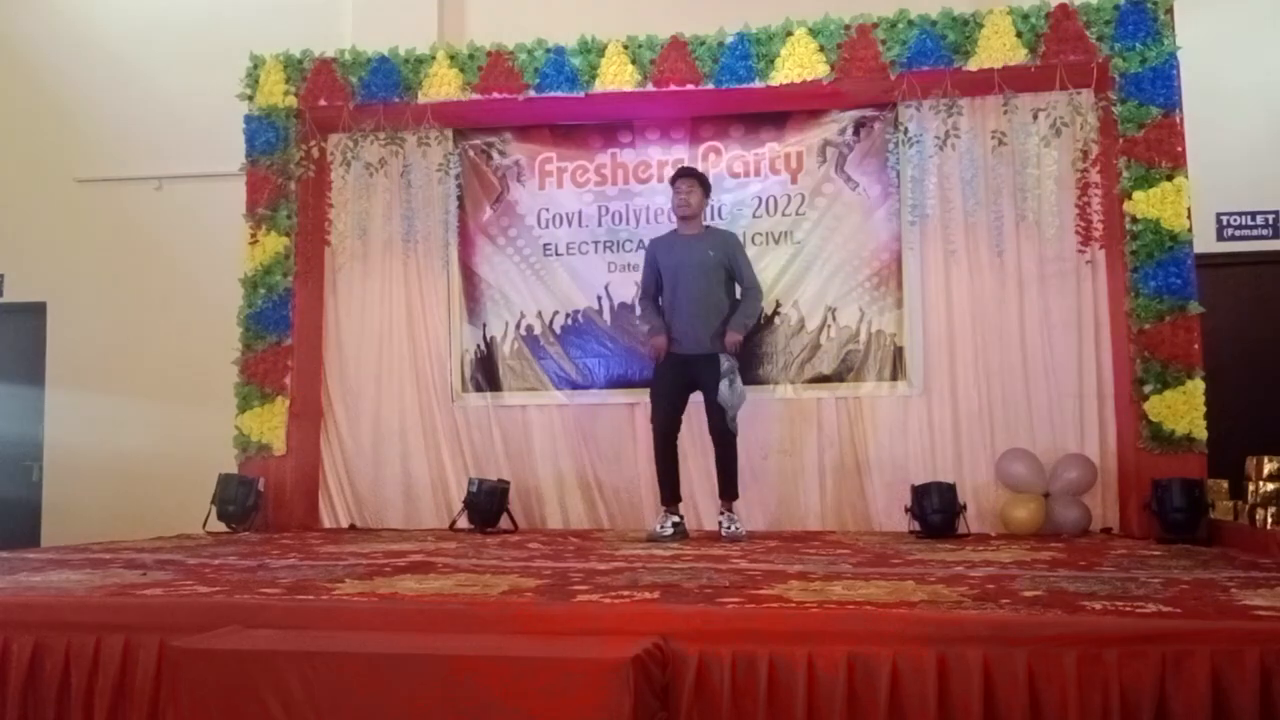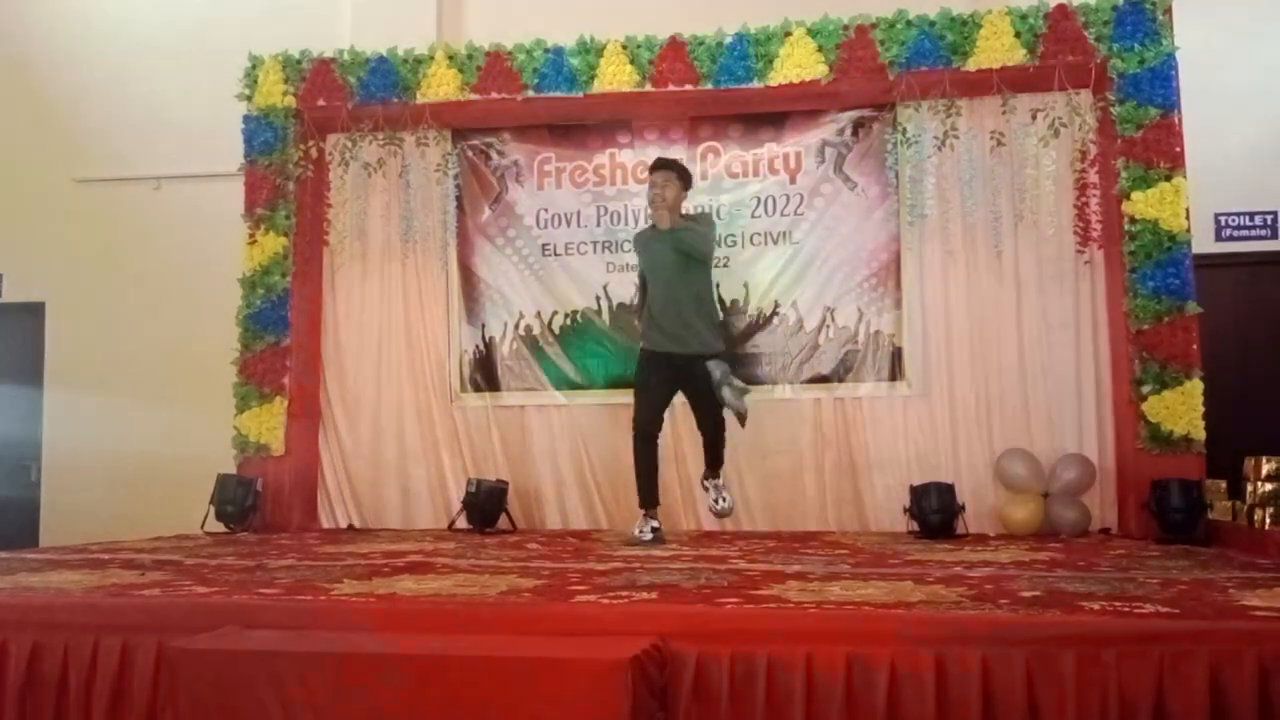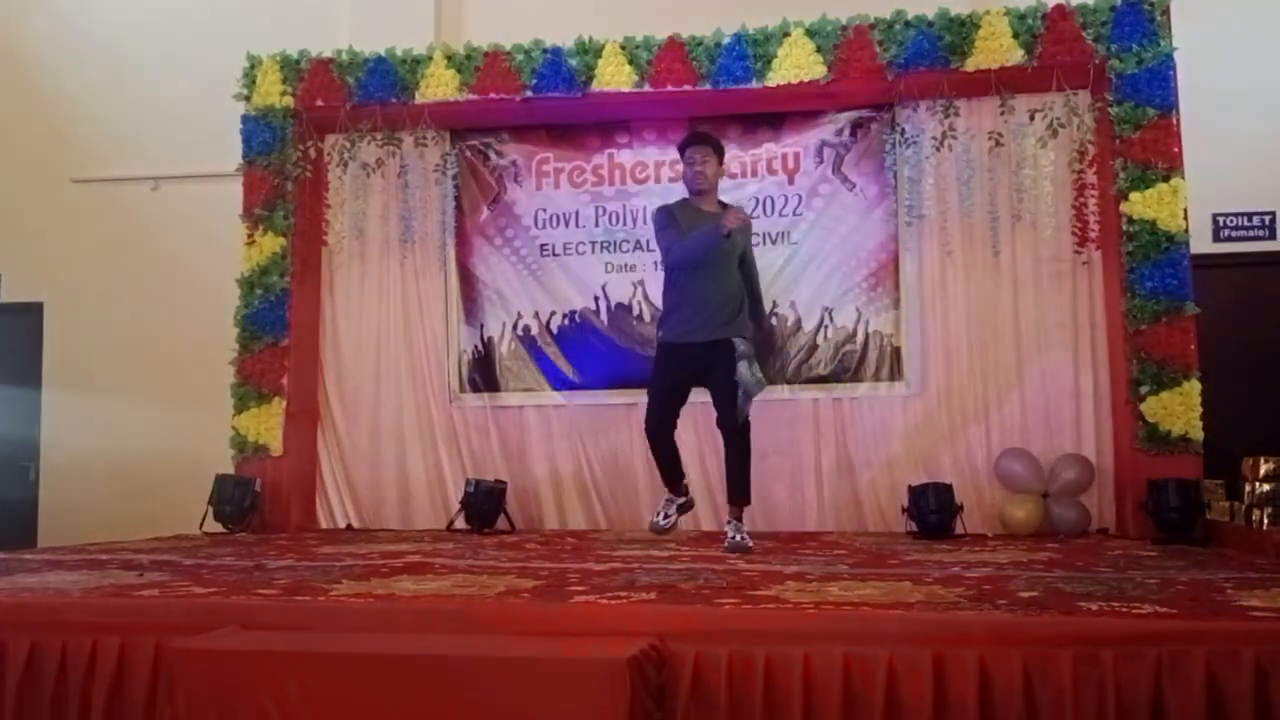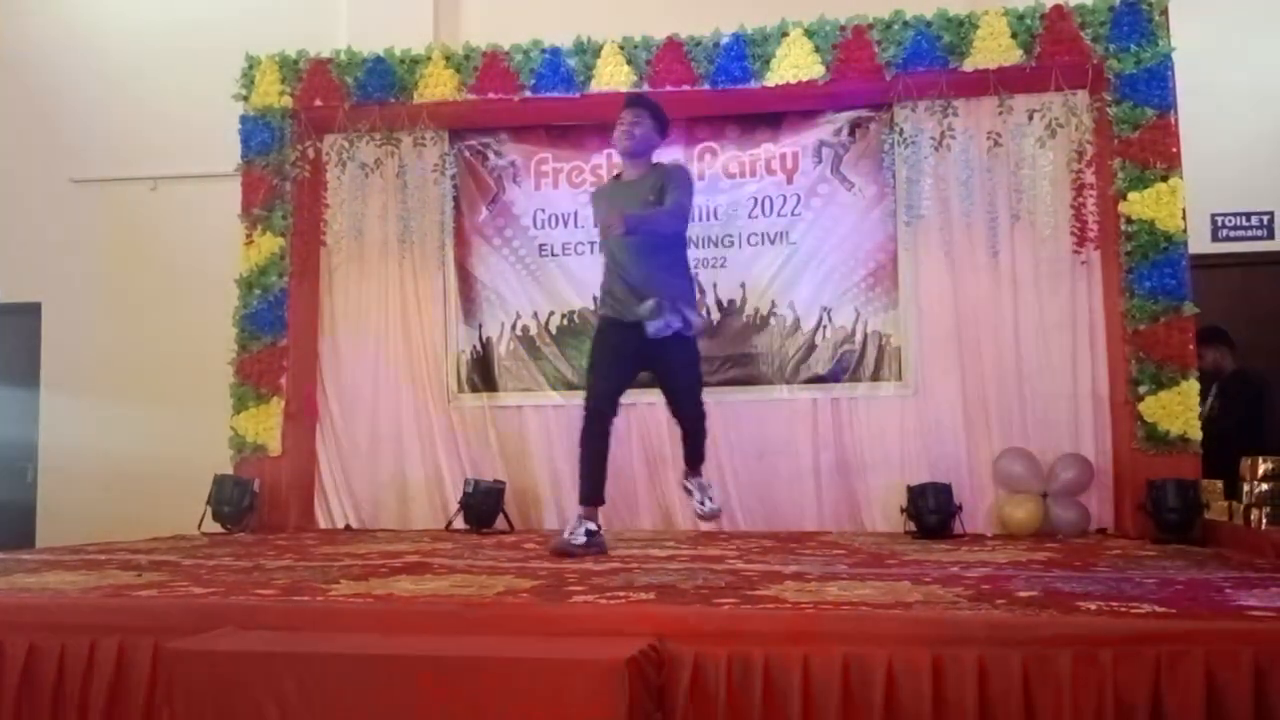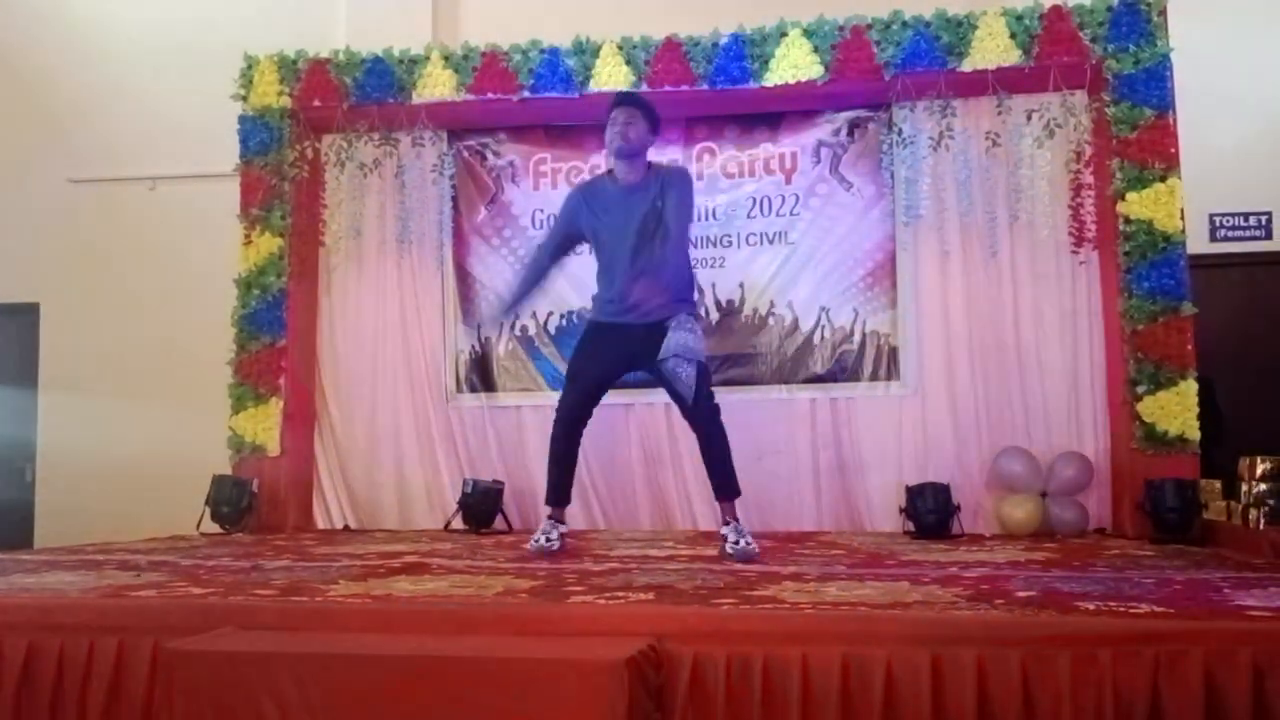
dt=0.7s
person 1, frame 1
left shoulder: (725, 241)
right shoulder: (658, 247)
left elbow: (751, 290)
right elbow: (648, 297)
left wrist: (738, 327)
right wrist: (656, 330)
left hip: (715, 353)
right hip: (672, 355)
left knee: (722, 430)
right knee: (664, 430)
left ankle: (727, 511)
right ankle: (671, 514)
person 1, frame 2
left shoulder: (700, 224)
right shoulder: (643, 240)
left elbow: (704, 251)
left wrist: (671, 226)
left hip: (701, 349)
right hip: (656, 352)
left knee: (712, 425)
right knee: (644, 429)
left ankle: (713, 478)
right ankle: (650, 517)
person 1, frame 3
left shoulder: (738, 219)
right shoulder: (668, 216)
right elbow: (675, 256)
left wrist: (760, 326)
right wrist: (721, 231)
left hip: (727, 340)
right hip: (676, 341)
left knee: (735, 426)
right knee: (657, 424)
left ankle: (735, 522)
right ankle: (677, 493)
person 1, frame 4
left shoulder: (674, 177)
right shoulder: (601, 195)
left elbow: (673, 221)
left wrist: (628, 222)
left hip: (671, 319)
right hip: (617, 320)
left knee: (690, 412)
right knee: (597, 411)
left ankle: (694, 475)
right ankle: (588, 522)
person 1, frame 5
left shoulder: (674, 180)
right shoulder: (585, 196)
left elbow: (677, 239)
right elbow: (547, 255)
left wrist: (657, 286)
right wrist: (506, 309)
left hip: (669, 322)
right hip: (609, 323)
left knee: (705, 416)
right knee: (569, 418)
left ankle: (731, 524)
right ankle: (555, 520)
